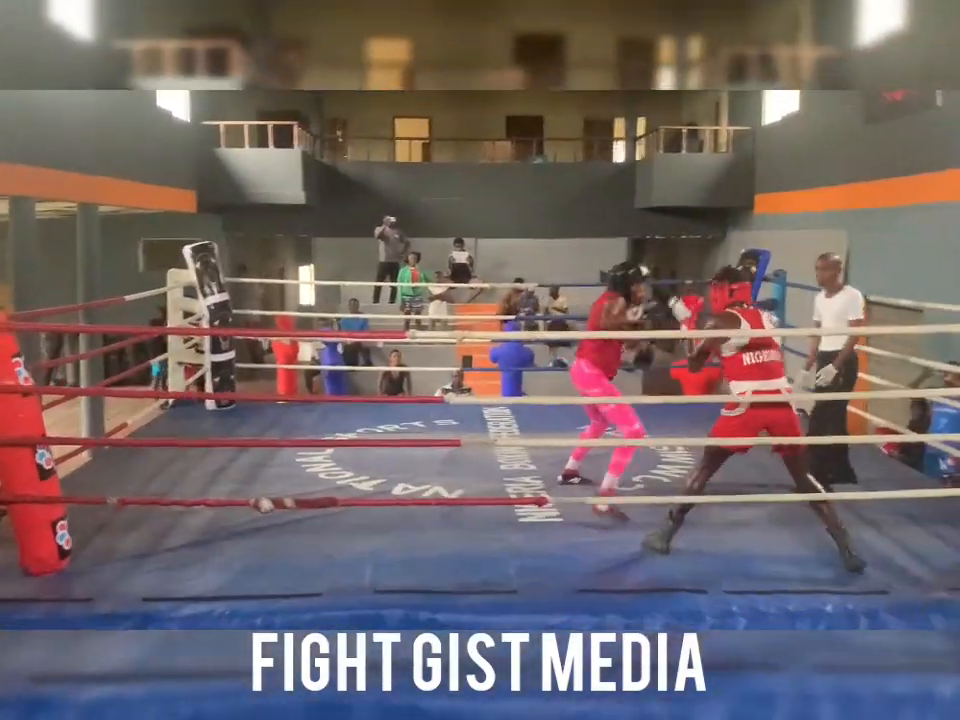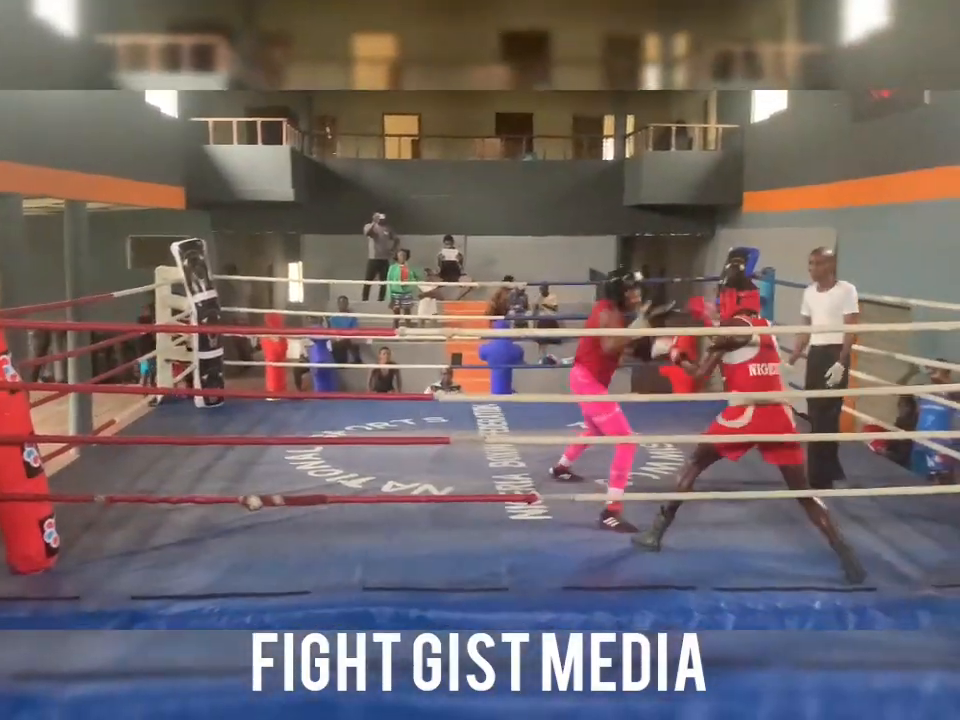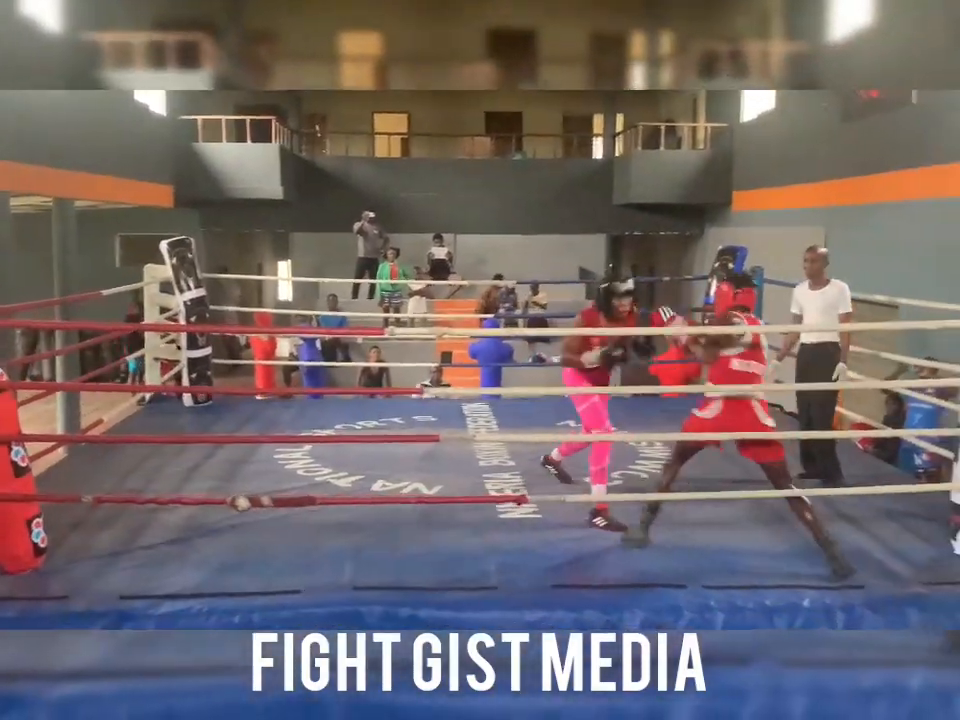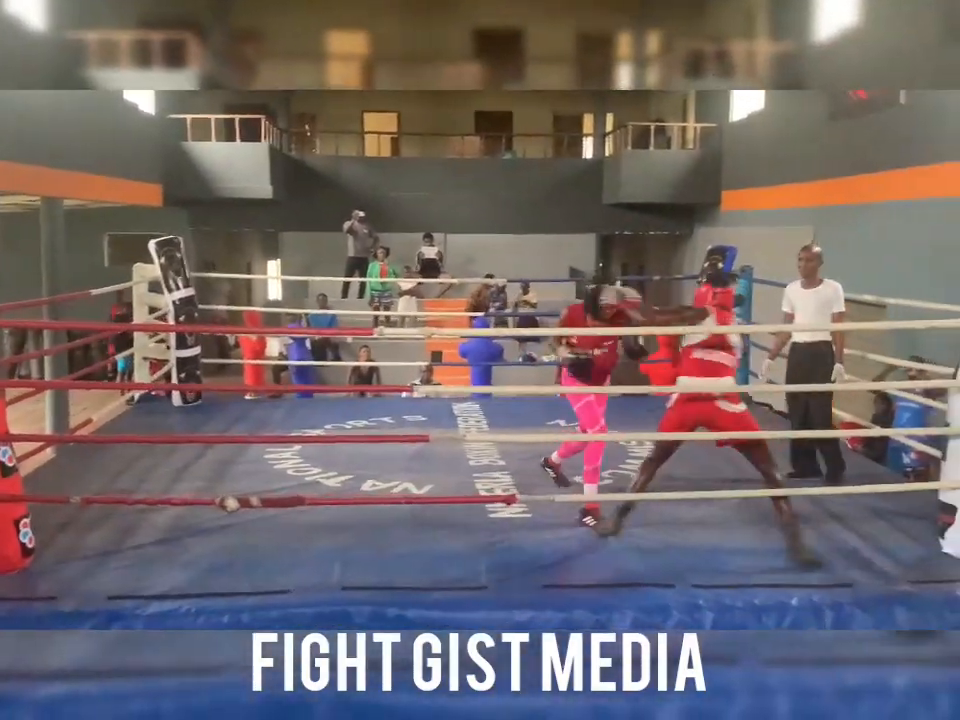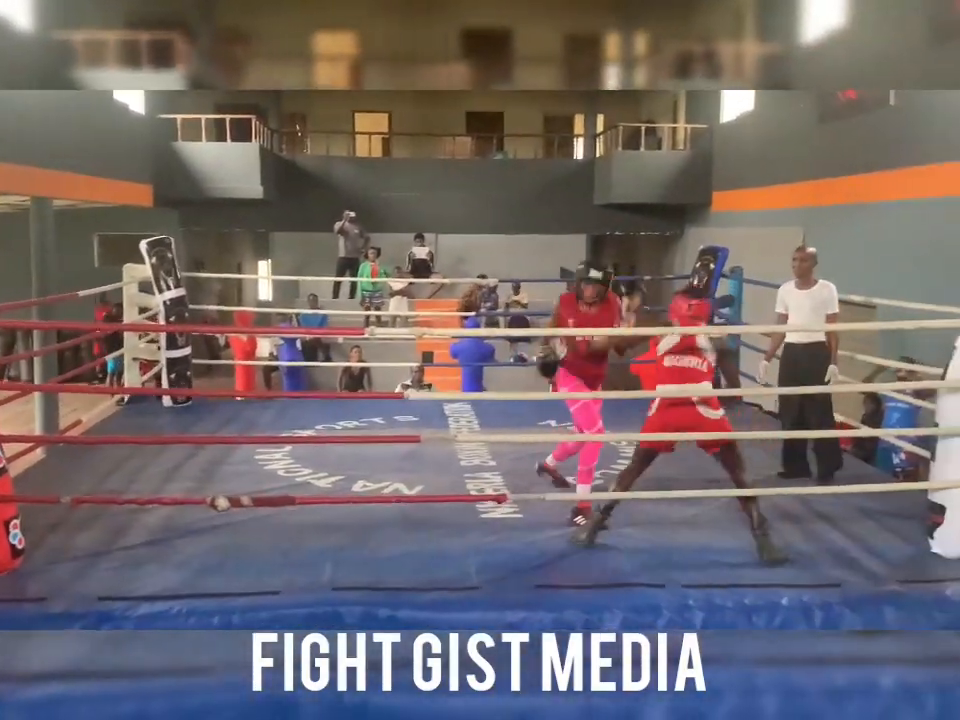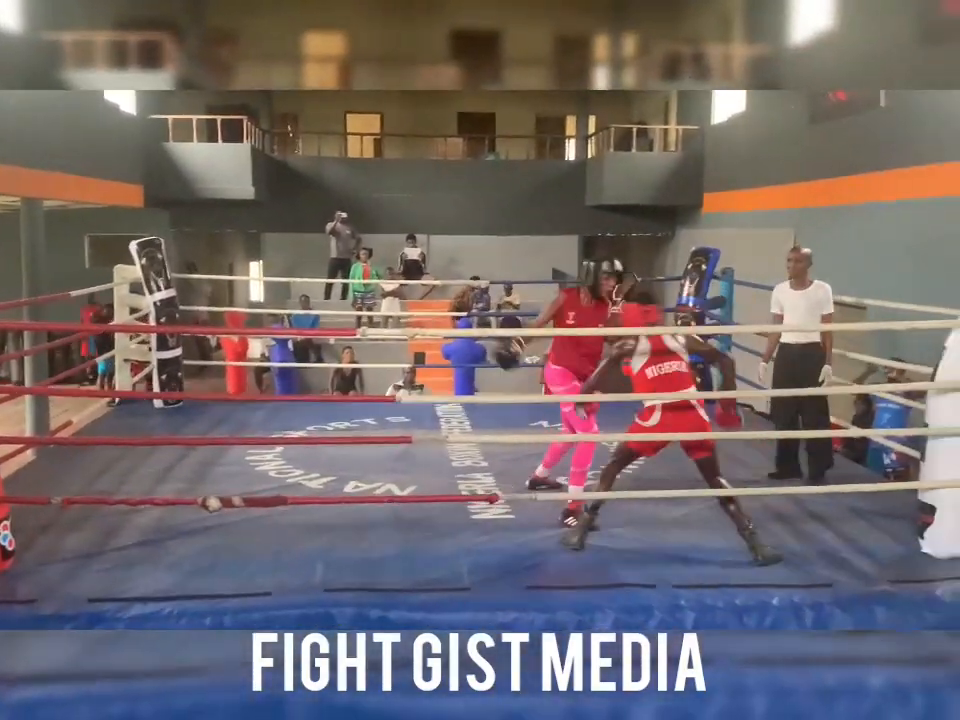
dt=0.1s
person 1, frame 1
left shoulder: (724, 320)
right shoulder: (767, 319)
left elbow: (694, 362)
left hip: (748, 406)
right hip: (783, 404)
left knee: (705, 470)
right knee: (803, 479)
left ankle: (666, 534)
right ankle: (846, 548)
person 1, frame 2
left shoulder: (732, 330)
right shoulder: (766, 328)
left elbow: (700, 373)
left wrist: (678, 358)
left hip: (745, 415)
right hip: (780, 417)
left knee: (694, 466)
right knee: (801, 491)
left ankle: (656, 531)
right ankle: (847, 557)
person 1, frame 3
left shoulder: (729, 321)
right shoulder: (757, 329)
left elbow: (704, 355)
left hip: (719, 408)
right hip: (753, 412)
left knee: (675, 460)
right knee: (784, 486)
left ankle: (643, 526)
right ankle: (831, 552)
person 1, frame 4
right shoulder: (735, 329)
left hip: (686, 401)
right hip: (725, 403)
left knee: (654, 460)
right knee: (767, 468)
left ankle: (616, 519)
right ankle: (795, 542)
person 1, frame 5
left shoulder: (669, 330)
right shoulder: (712, 339)
right elbow: (732, 375)
left hip: (665, 410)
right hip: (703, 409)
left knee: (634, 469)
right knee: (737, 475)
left ankle: (592, 527)
right ankle: (764, 543)
person 1, frame 6
left shoulder: (630, 341)
right shoulder: (680, 336)
left elbow: (591, 383)
right elbow: (725, 360)
left wrist: (583, 399)
right wrist: (728, 404)
left hip: (657, 416)
right hip: (693, 413)
left knee: (613, 466)
right knee: (714, 478)
left ankle: (581, 528)
right ankle: (754, 543)
person 2, frame 1
left shoulder: (614, 301)
right shoulder: (615, 300)
left elbow: (618, 331)
right elbow: (611, 325)
right wrist: (635, 313)
left hip: (590, 371)
right hip: (592, 374)
left knee: (599, 425)
right knee: (634, 430)
left ankle: (570, 471)
right ankle: (605, 495)
person 2, frame 2
left shoulder: (610, 310)
right shoulder: (609, 312)
left elbow: (615, 345)
right elbow: (609, 348)
right wrist: (638, 324)
left hip: (589, 378)
right hip: (587, 380)
left knee: (595, 429)
right knee: (626, 441)
left ankle: (561, 467)
right ankle: (611, 510)
person 2, frame 3
left shoulder: (629, 315)
right shoulder: (588, 317)
right elbow: (567, 355)
right wrist: (593, 358)
left hip: (599, 379)
right hip: (579, 379)
left knee: (592, 433)
right knee: (604, 435)
left ankle: (553, 459)
right ankle: (599, 510)
person 2, frame 4
left shoulder: (621, 313)
right shoulder: (572, 314)
left elbow: (656, 317)
right elbow: (557, 341)
right wrist: (566, 355)
left hip: (599, 380)
right hip: (575, 377)
left knee: (588, 435)
right knee: (597, 432)
left ankle: (552, 462)
right ankle: (589, 509)
person 2, frame 5
left shoulder: (614, 304)
right shoulder: (566, 301)
right elbow: (553, 330)
right wrist: (549, 351)
left hip: (596, 377)
right hip: (570, 374)
left knee: (584, 434)
right knee: (595, 432)
left ankle: (548, 465)
right ankle: (581, 508)
person 2, frame 6
left shoulder: (608, 306)
right shoulder: (567, 297)
right elbow: (538, 325)
right wrist: (516, 344)
left hip: (585, 377)
right hip: (560, 372)
left knee: (572, 435)
right knee: (589, 435)
left ankle: (539, 477)
right ankle: (572, 509)
person 3, frame 1
left shoulder: (852, 296)
right shoulder: (820, 298)
left elbow: (853, 336)
left wrist: (834, 366)
right wrist: (806, 368)
left hip: (841, 363)
right hip: (825, 360)
left knee: (821, 422)
right knee: (830, 421)
left ankle: (818, 478)
right ankle: (841, 471)
person 3, frame 2
left shoulder: (847, 290)
right shoulder: (809, 293)
left elbow: (851, 331)
left wrist: (841, 363)
right wrist: (790, 361)
left hip: (833, 356)
right hip: (815, 355)
left knee: (824, 416)
right knee: (819, 416)
left ankle: (821, 477)
right ankle: (829, 469)
person 3, frame 3
left shoulder: (839, 289)
right shoulder: (800, 291)
left elbow: (845, 329)
left wrist: (843, 361)
right wrist: (778, 358)
left hip: (828, 353)
right hip: (805, 353)
left knee: (822, 414)
right knee: (807, 414)
left ankle: (831, 471)
right ankle: (815, 465)
person 3, frame 4
left shoulder: (833, 289)
right shoulder: (791, 289)
left elbow: (838, 329)
left wrist: (839, 362)
right wrist: (770, 357)
left hip: (821, 352)
right hip: (797, 352)
left knee: (820, 413)
right knee: (798, 413)
left ankle: (835, 468)
right ankle: (804, 465)
person 3, frame 5
left shoulder: (827, 289)
right shoulder: (785, 290)
left elbow: (832, 329)
left wrist: (833, 362)
right wrist: (767, 358)
left hip: (816, 353)
right hip: (791, 353)
left knee: (820, 415)
right knee: (790, 413)
left ankle: (827, 469)
right ankle: (795, 465)
person 3, frame 6
left shoulder: (822, 290)
right shoulder: (780, 290)
left elbow: (827, 330)
left wrist: (828, 362)
right wrist: (764, 359)
left hip: (811, 354)
right hip: (785, 353)
left knee: (814, 415)
right knee: (783, 414)
left ankle: (818, 470)
right ankle: (788, 465)
